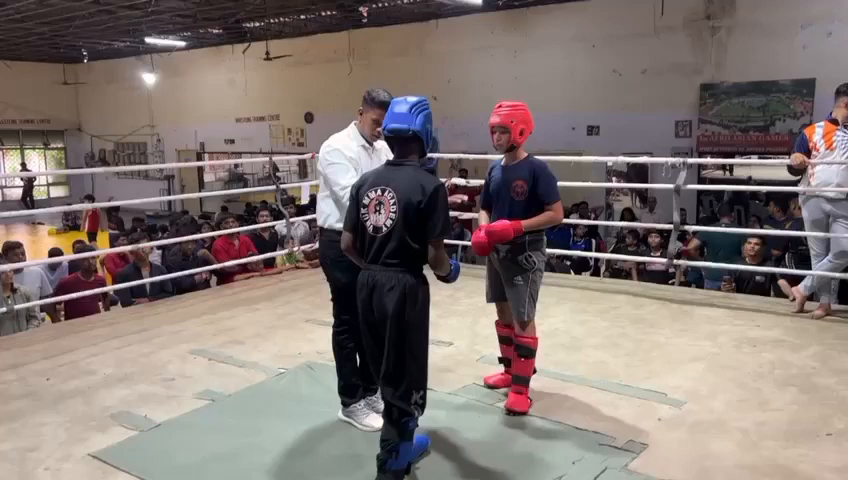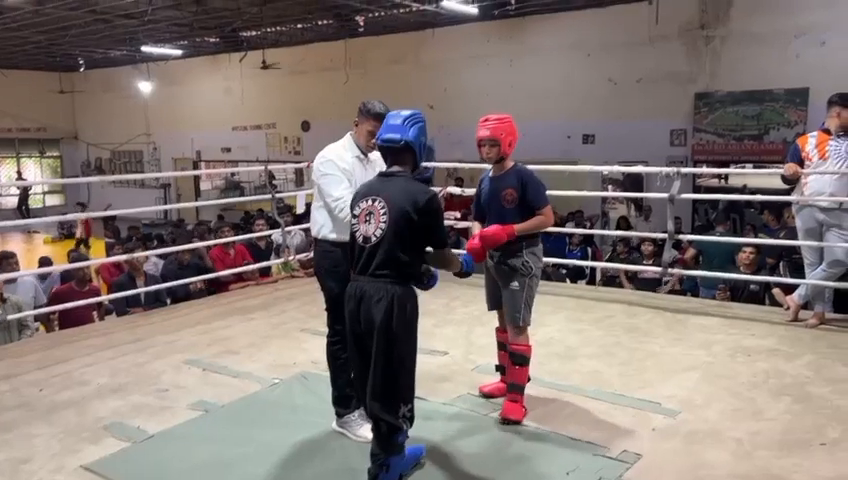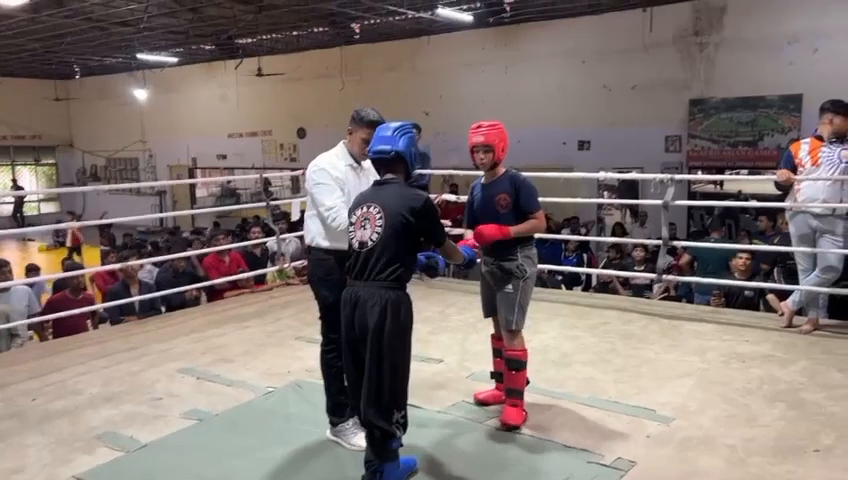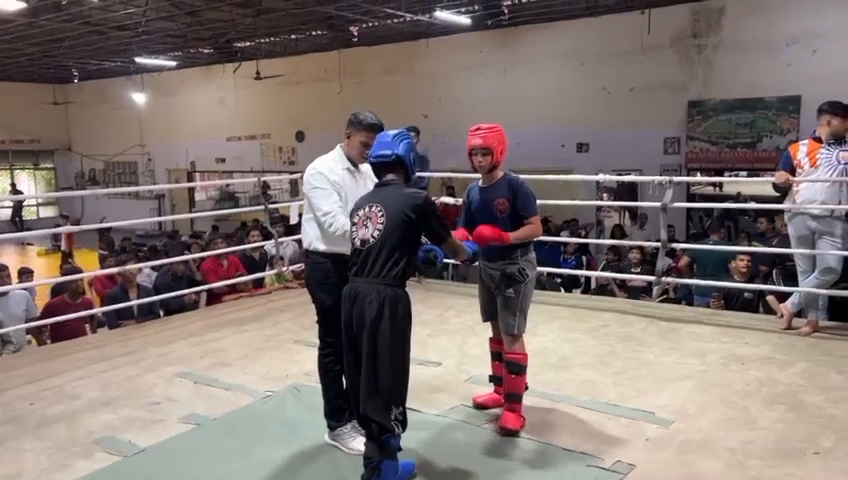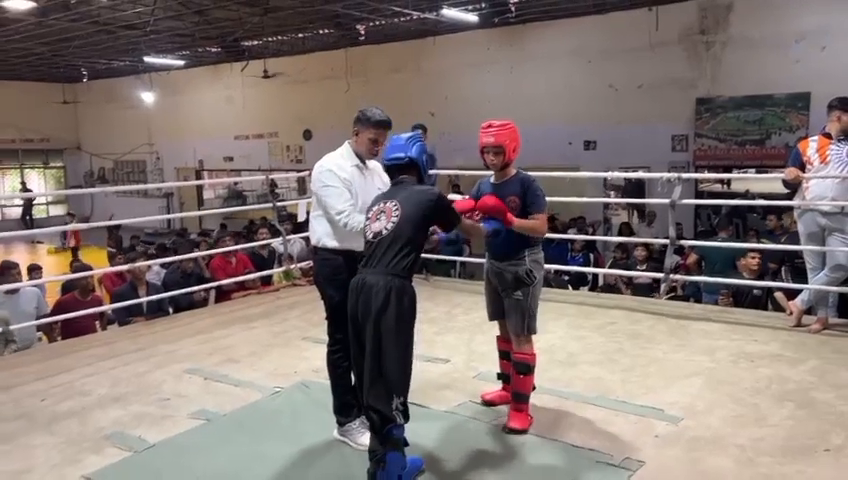
dt=0.2s
person 1, frame 1
left shoulder: (365, 181)
right shoulder: (430, 186)
left elbow: (348, 244)
right elbow: (435, 256)
right wrist: (449, 272)
left hip: (369, 283)
right hip: (404, 288)
left knee: (389, 374)
right knee: (404, 381)
left ankle: (401, 445)
person 1, frame 2
left shoulder: (362, 192)
right shoulder: (421, 197)
right elbow: (442, 255)
right wrist: (463, 264)
left hip: (358, 293)
right hip: (391, 298)
left knee: (371, 385)
right knee: (391, 391)
person 1, frame 3
left shoulder: (360, 201)
right shoulder: (415, 201)
right elbow: (445, 249)
left wrist: (418, 259)
right wrist: (466, 255)
left hip: (354, 298)
right hip: (386, 303)
left knee: (365, 390)
right knee: (384, 397)
person 1, frame 4
left shoulder: (362, 203)
right shoulder: (415, 200)
right elbow: (450, 243)
right wrist: (468, 252)
left hip: (354, 296)
right hip: (385, 300)
left knee: (365, 390)
right knee: (384, 396)
person 1, frame 5
left shoulder: (379, 201)
right shoulder: (427, 196)
right elbow: (465, 229)
left wrist: (432, 239)
left hip: (361, 288)
right hip: (390, 292)
left knee: (372, 382)
right knee: (388, 389)
person 2, frame 1
left shoulder: (383, 149)
right shoulder: (337, 148)
right elbow: (353, 199)
right hip: (342, 243)
right knee: (348, 322)
left ankle: (371, 389)
right ankle: (352, 402)
person 2, frame 2
left shoulder: (378, 160)
right shoulder: (331, 159)
right elbow: (345, 211)
right hip: (336, 253)
right knee: (342, 331)
left ankle: (365, 399)
right ankle: (346, 412)
person 2, frame 3
left shoulder: (372, 168)
right shoulder: (324, 167)
right elbow: (338, 219)
right hip: (330, 261)
right knee: (336, 340)
right ankle: (340, 421)
person 2, frame 4
left shoulder: (369, 172)
right shoulder: (322, 171)
right elbow: (334, 224)
right hip: (327, 265)
right knee: (333, 344)
left ankle: (358, 412)
right ankle: (338, 425)
person 2, frame 5
left shoulder: (375, 169)
right shoulder: (330, 168)
right elbow: (346, 221)
right hip: (336, 262)
right knee: (342, 340)
left ankle: (366, 407)
right ankle: (347, 421)
person 3, frame 1
left shoulder: (536, 169)
right shoulder: (494, 169)
left elbow: (557, 214)
left wrist: (518, 227)
right wrist: (481, 231)
left hip: (526, 252)
right hip: (497, 251)
left knee: (523, 319)
right knee: (504, 314)
left ankle: (521, 387)
right ankle: (510, 370)
person 3, frame 2
left shoulder: (524, 177)
right shoulder: (484, 181)
left elbow: (547, 218)
right elbow: (478, 220)
left wrist: (510, 231)
right wrist: (475, 240)
left hip: (523, 258)
right hip: (494, 257)
left knee: (517, 325)
right knee: (503, 321)
left ankle: (516, 396)
right ankle: (507, 379)
person 3, frame 3
left shoulder: (517, 182)
right shoulder: (476, 188)
left elbow: (540, 222)
right elbow: (471, 228)
left wrist: (505, 232)
left hip: (517, 262)
right hip: (489, 263)
left knee: (512, 330)
right knee: (498, 327)
left ankle: (516, 401)
right ankle: (502, 386)
person 3, frame 4
left shoulder: (515, 186)
right shoulder: (473, 191)
left elbow: (536, 228)
right elbow: (465, 230)
left wrist: (504, 236)
right wrist: (459, 238)
left hip: (516, 266)
right hip: (487, 267)
left knee: (512, 334)
right knee: (497, 331)
left ankle: (514, 407)
right ankle: (501, 390)
person 3, frame 5
left shoulder: (526, 184)
right shoulder: (483, 186)
left elbow: (540, 228)
left wrist: (508, 218)
left hip: (523, 266)
right hip: (494, 265)
left knee: (521, 335)
right knee: (504, 329)
left ankle: (521, 405)
right ankle: (508, 387)
person 4, frame 1
right shoulder: (813, 132)
right elbow: (795, 168)
right wrist: (796, 162)
right hip: (814, 199)
right knee: (818, 254)
left ankle: (803, 289)
right ankle: (825, 302)
person 4, frame 2
right shoulder: (806, 141)
right elbow: (788, 179)
right wrist: (789, 172)
right hip: (807, 209)
right knee: (812, 263)
left ankle: (798, 298)
right ankle: (819, 310)
person 4, frame 3
right shoulder: (798, 148)
right elbow: (782, 183)
right wrist: (783, 178)
right hip: (800, 215)
right knee: (806, 269)
left ankle: (791, 304)
right ankle: (813, 316)
person 4, frame 4
right shoulder: (797, 149)
right elbow: (781, 186)
right wrist: (781, 180)
right hip: (800, 217)
right knee: (805, 270)
left ankle: (790, 306)
right ankle: (813, 319)
person 4, frame 5
right shoulder: (806, 146)
right elbow: (791, 184)
right wrist: (791, 177)
right hip: (809, 213)
right knee: (815, 268)
left ankle: (800, 303)
right ankle: (822, 316)
